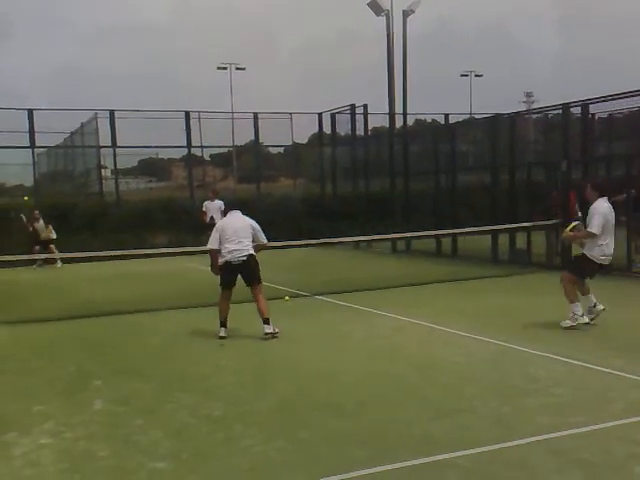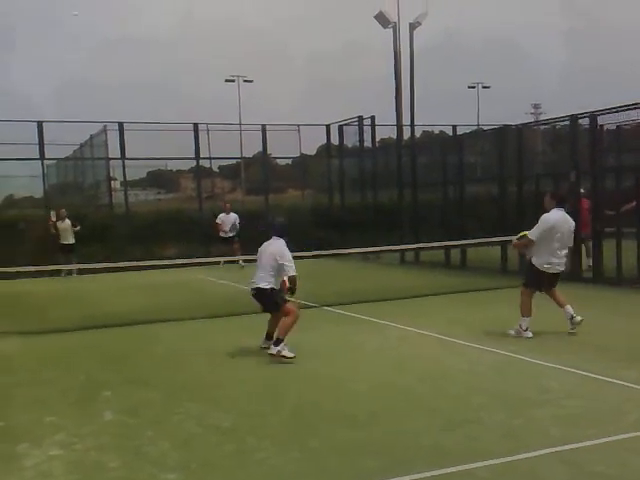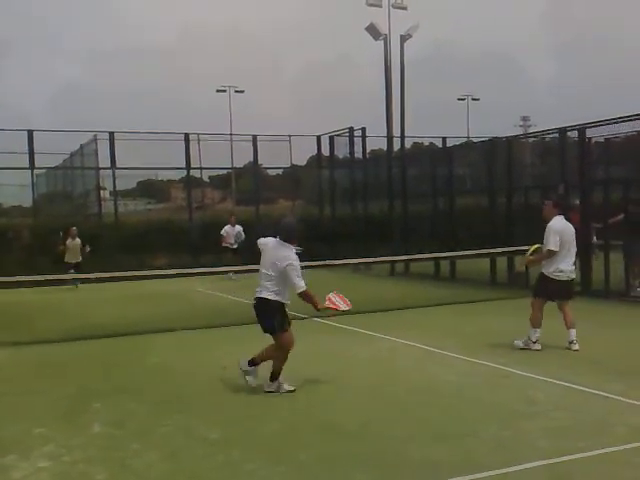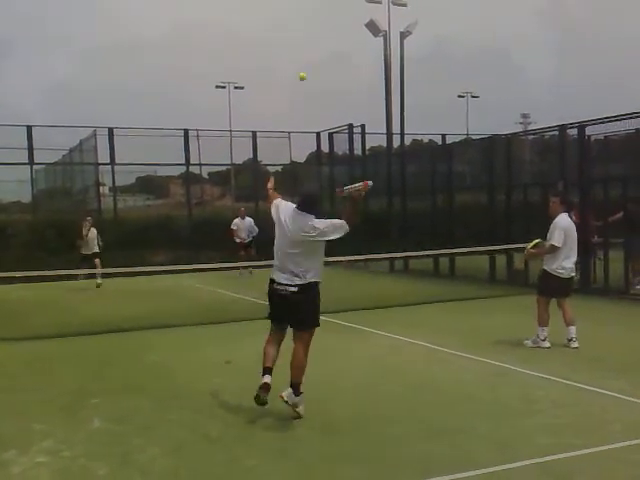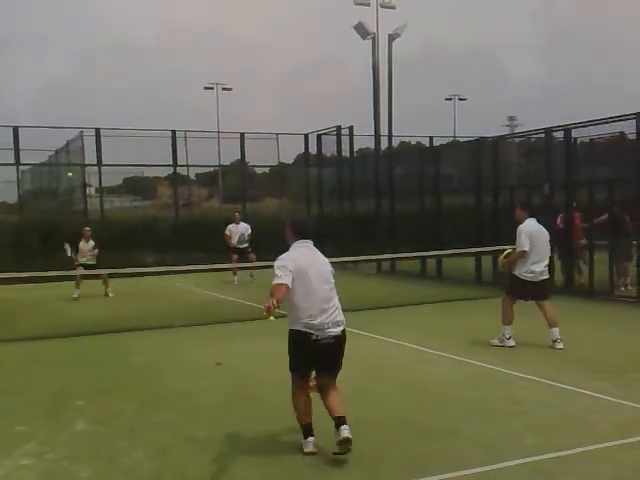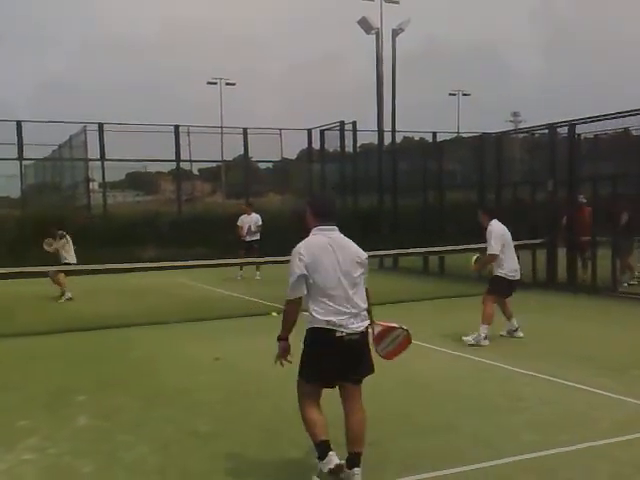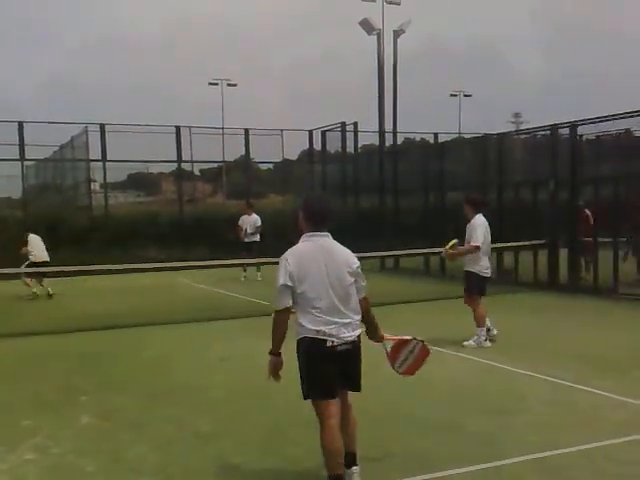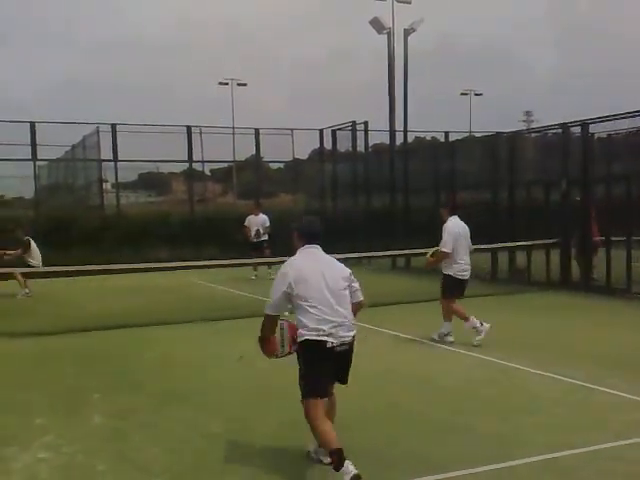
dt=0.5s
person 1, frame 1
left shoulder: (220, 223)
right shoulder: (249, 221)
left elbow: (212, 249)
right elbow: (263, 244)
left wrist: (213, 265)
left hip: (226, 262)
right hip: (246, 259)
left knee: (225, 295)
right knee: (258, 293)
left ankle: (223, 329)
right ankle: (268, 327)
person 1, frame 2
left shoulder: (264, 247)
right shoulder: (282, 250)
right elbow: (292, 276)
left wrist: (281, 282)
right wrist: (292, 289)
left hip: (257, 288)
right hip: (265, 289)
left knee: (279, 312)
right knee: (293, 312)
left ankle: (268, 341)
right ankle: (276, 346)
person 1, frame 3
left shoulder: (269, 243)
right shoulder: (290, 259)
left elbow: (260, 242)
right elbow: (301, 290)
left wrist: (280, 235)
right wrist: (316, 303)
left hip: (264, 300)
right hip: (271, 303)
left knee: (286, 342)
right knee: (286, 343)
left ankle: (274, 382)
right ankle: (250, 365)
person 1, frame 4
left shoulder: (284, 212)
right shoulder: (316, 227)
left elbow: (274, 199)
right elbow: (345, 224)
left wrist: (270, 188)
right wrist: (352, 201)
left hip: (278, 286)
right hip: (304, 291)
left knee: (275, 337)
right knee: (301, 345)
left ankle: (266, 377)
right ankle: (294, 393)
person 1, frame 5
left shoulder: (286, 260)
right shoulder: (323, 260)
left elbow: (280, 286)
left wrist: (273, 302)
left hip: (304, 332)
right hip: (335, 330)
left knee: (300, 386)
right knee: (328, 387)
left ankle: (309, 438)
right ankle: (342, 427)
person 1, frame 6
left shoulder: (304, 249)
right shoulder: (354, 248)
left elbow: (294, 301)
left wrist: (283, 339)
right wrist: (368, 317)
left hip: (324, 332)
right hip: (356, 331)
left knee: (308, 399)
right knee: (353, 400)
left ankle: (327, 457)
person 1, frame 7
left shoulder: (291, 258)
right shoulder: (347, 255)
left elbow: (282, 311)
right elbow: (363, 303)
left wrist: (275, 353)
right wrist: (375, 330)
left hip: (316, 343)
right hip: (349, 340)
left knee: (328, 417)
right knee: (343, 405)
person 1, frame 8
left shoulder: (290, 269)
right shoulder: (338, 265)
left elbow: (272, 314)
right elbow: (358, 303)
left wrist: (264, 339)
left hip: (315, 342)
right hip: (345, 339)
left knee: (314, 411)
right knee: (326, 392)
right ankle: (325, 448)
person 2, frame 1
left shoulder: (597, 207)
right shoulder: (606, 206)
left elbow: (593, 233)
left wrist: (573, 236)
right wrist: (580, 238)
left hip: (593, 254)
right hip: (601, 254)
left knee: (566, 278)
right knee: (577, 280)
left ankle: (577, 314)
right ankle: (594, 307)
person 2, frame 2
left shoulder: (547, 218)
right shoulder: (570, 221)
left elbow: (530, 239)
right elbow: (568, 245)
left wrist: (517, 244)
left hip: (541, 264)
right hip: (558, 265)
left knee: (526, 293)
right knee: (551, 290)
left ankle: (523, 328)
right ankle: (573, 317)
person 2, frame 3
left shoulder: (553, 225)
right shoulder: (569, 226)
left elbow: (552, 251)
left wrist: (534, 259)
right wrist: (541, 256)
left hip: (552, 274)
right hip: (568, 273)
left knee: (537, 304)
right knee: (564, 306)
left ankle: (533, 340)
right ankle: (573, 341)
person 2, frame 4
left shoulder: (559, 222)
right shoulder: (569, 222)
left elbow: (554, 247)
left wrist: (535, 253)
right wrist: (541, 249)
left hip: (553, 271)
right hip: (566, 271)
left knee: (542, 302)
right knee: (563, 303)
left ankle: (542, 338)
right ankle: (572, 338)
person 2, frame 5
left shoulder: (523, 228)
right shoulder: (542, 229)
left elbow: (522, 252)
left wrist: (508, 262)
left hip: (524, 274)
right hip: (542, 274)
left knee: (507, 302)
right knee: (545, 305)
left ankle: (506, 337)
right ankle: (557, 339)
person 2, frame 6
left shoulder: (493, 229)
right shoulder: (500, 227)
left elbow: (492, 255)
left wrist: (479, 265)
right wrist: (484, 262)
left hip: (503, 273)
right hip: (511, 272)
left knee: (488, 301)
right knee: (501, 300)
left ankle: (482, 336)
right ankle: (514, 329)
person 2, frame 7
left shoulder: (478, 222)
right shoulder: (476, 222)
left elbow: (475, 247)
left wrist: (455, 253)
right wrist: (460, 249)
left hip: (477, 270)
right hip: (473, 269)
left knee: (475, 302)
right knee: (470, 300)
left ankle: (482, 338)
right ankle: (489, 329)
person 2, frame 8
left shoulder: (449, 226)
right shoulder: (463, 226)
left elbow: (445, 252)
right elbow: (468, 248)
left wrist: (433, 261)
left hip: (453, 271)
right hip: (462, 269)
left knee: (450, 303)
right knee: (445, 300)
left ankle: (479, 326)
right ankle: (446, 333)
